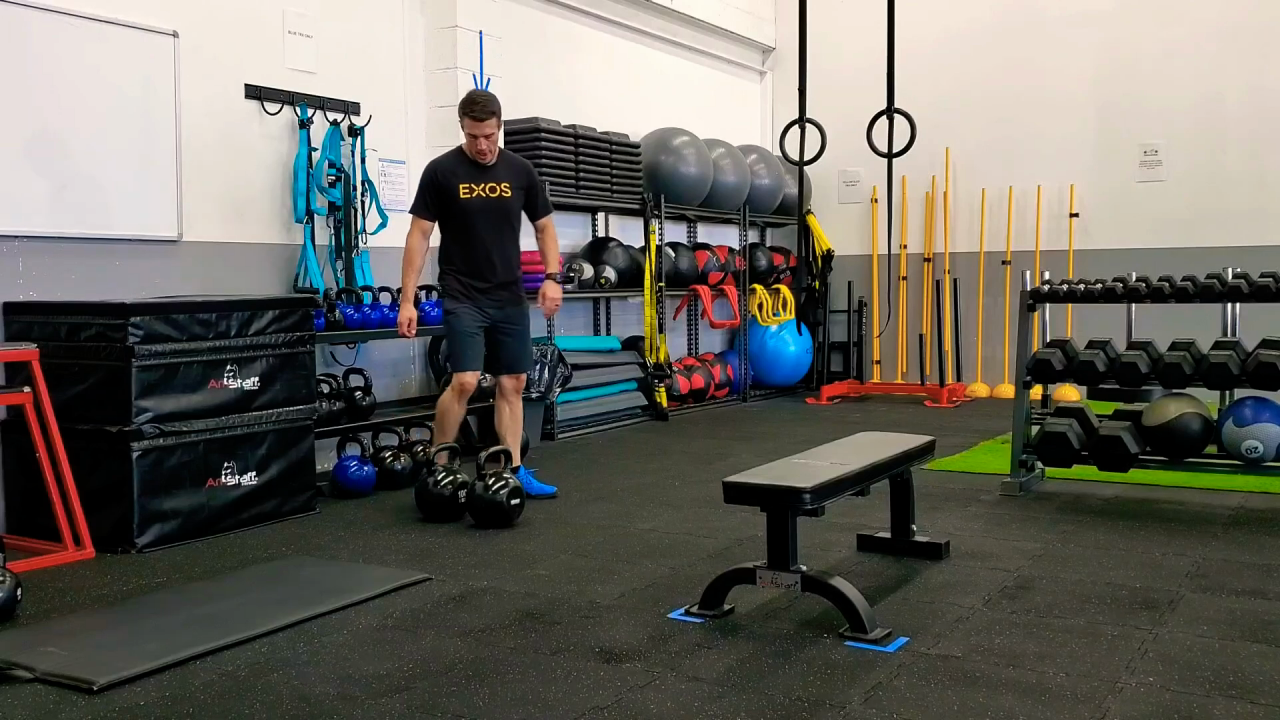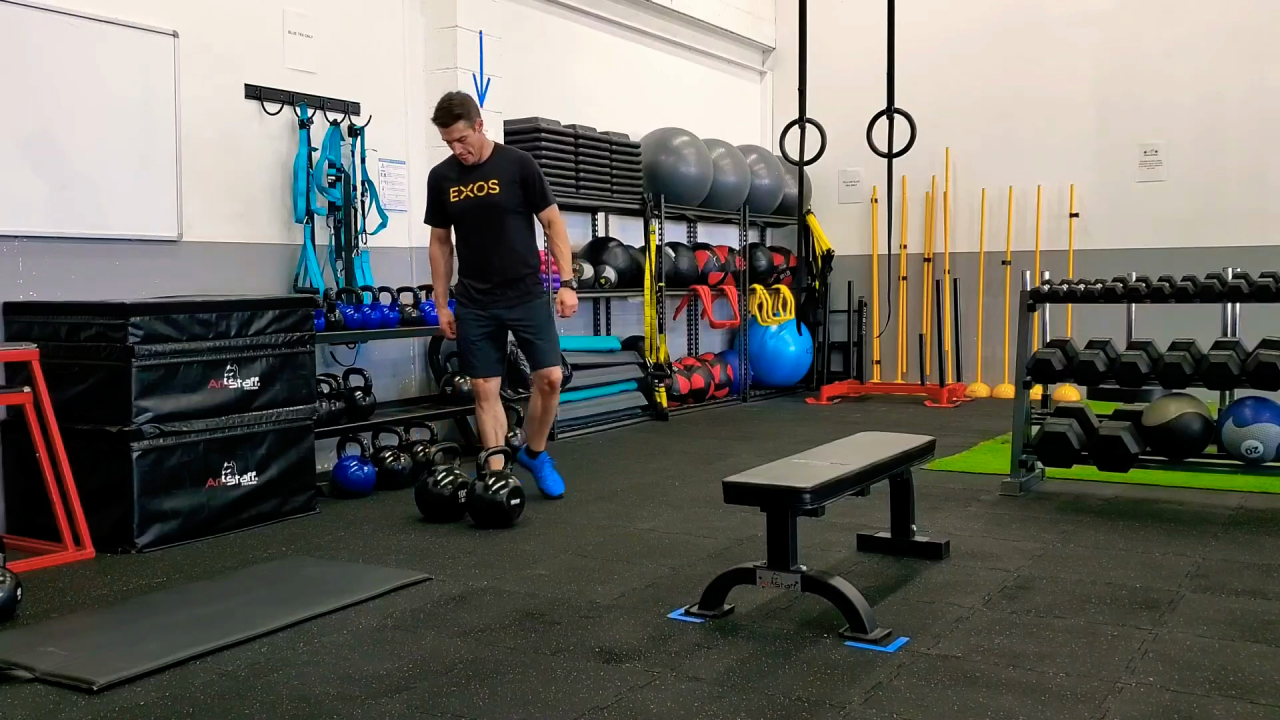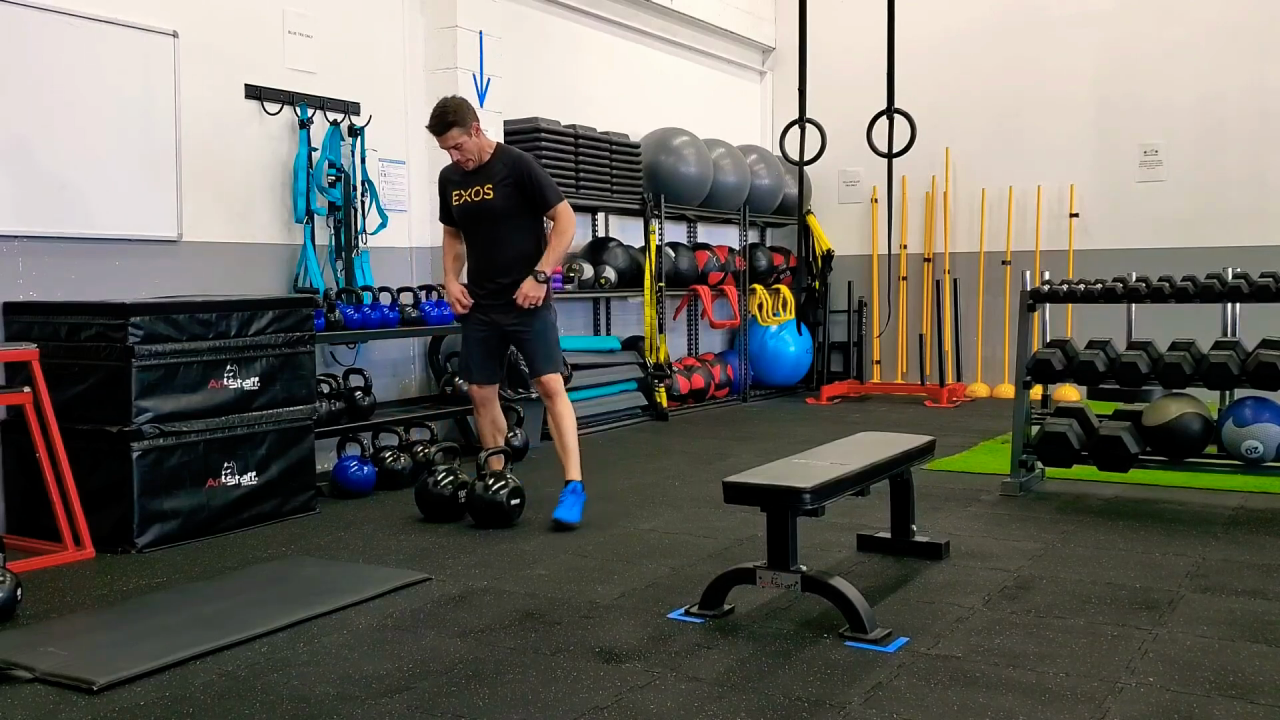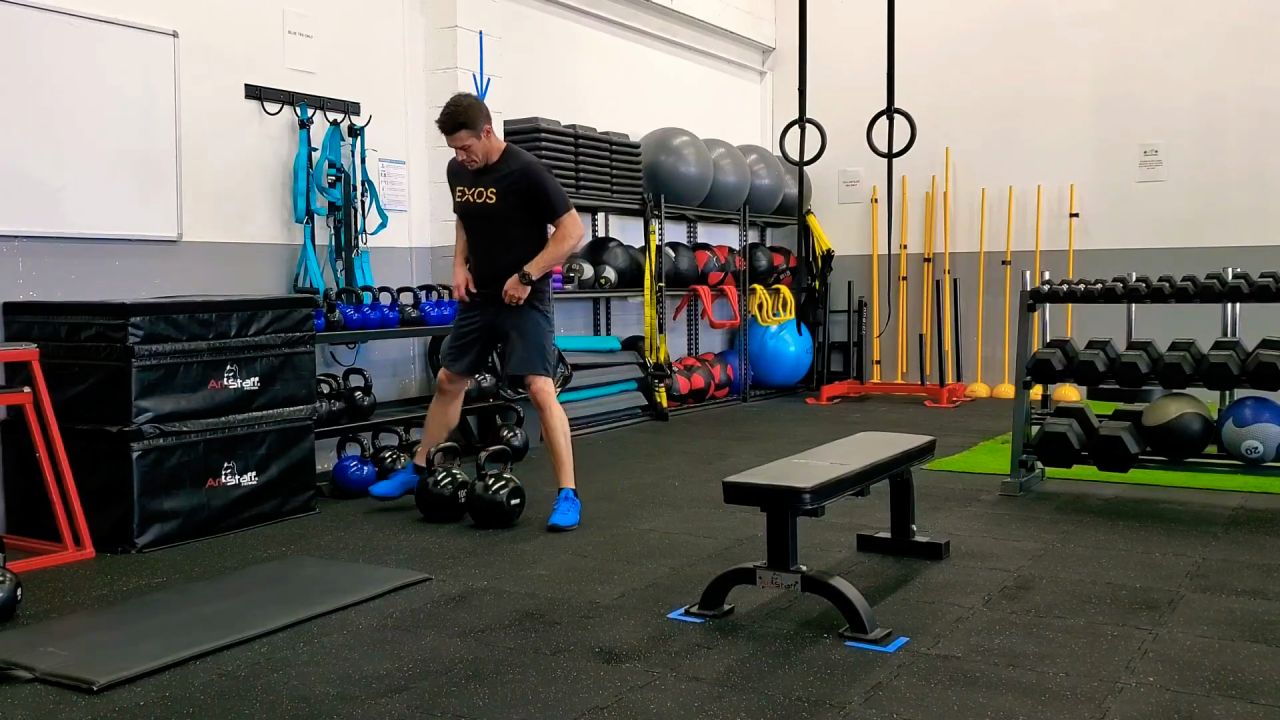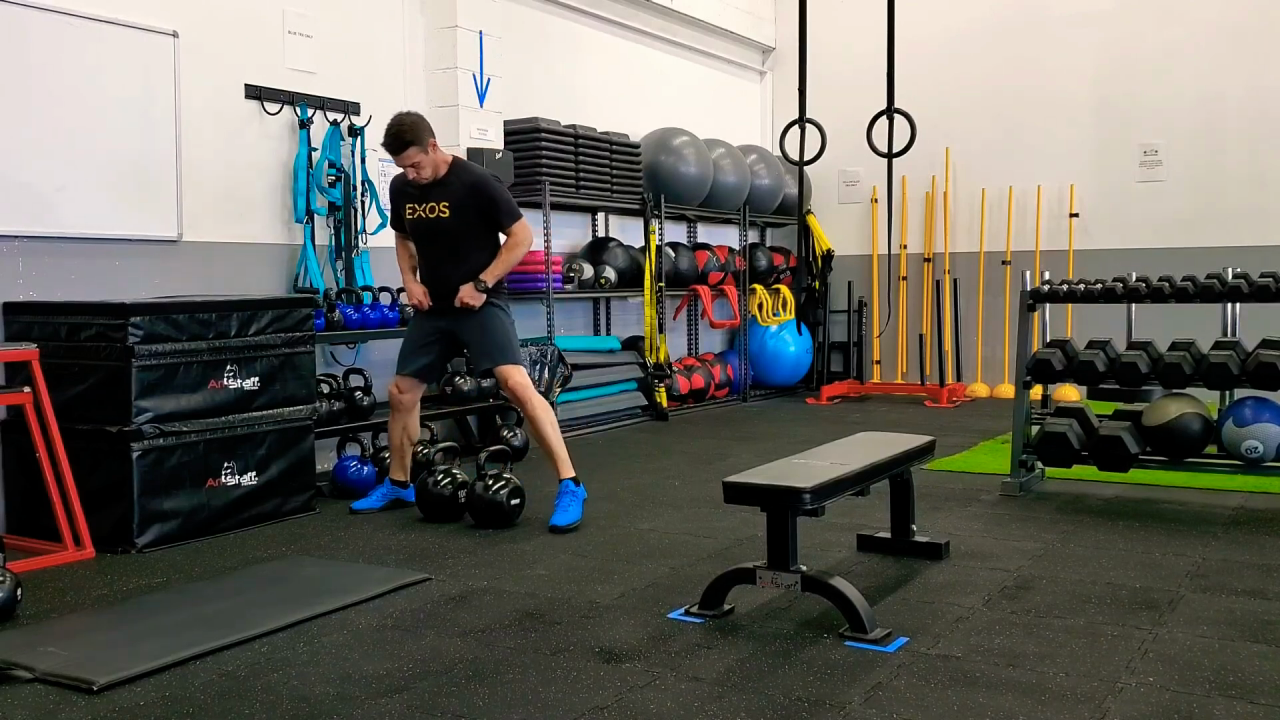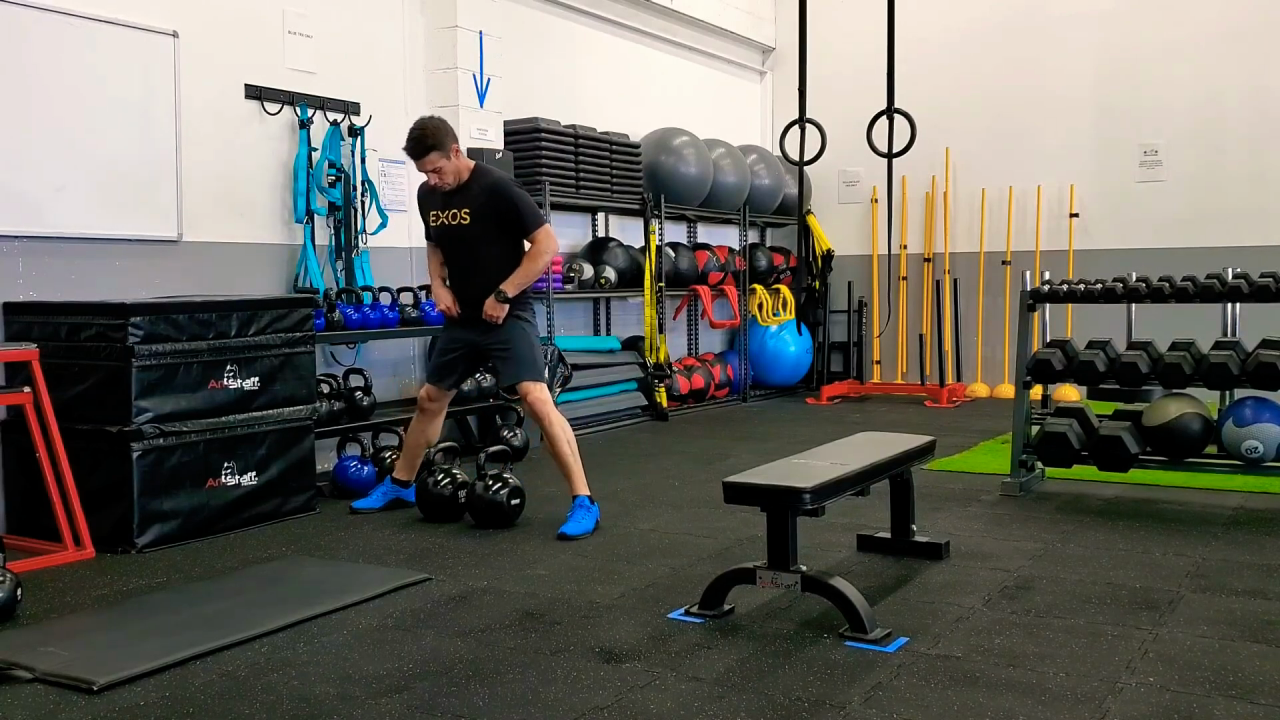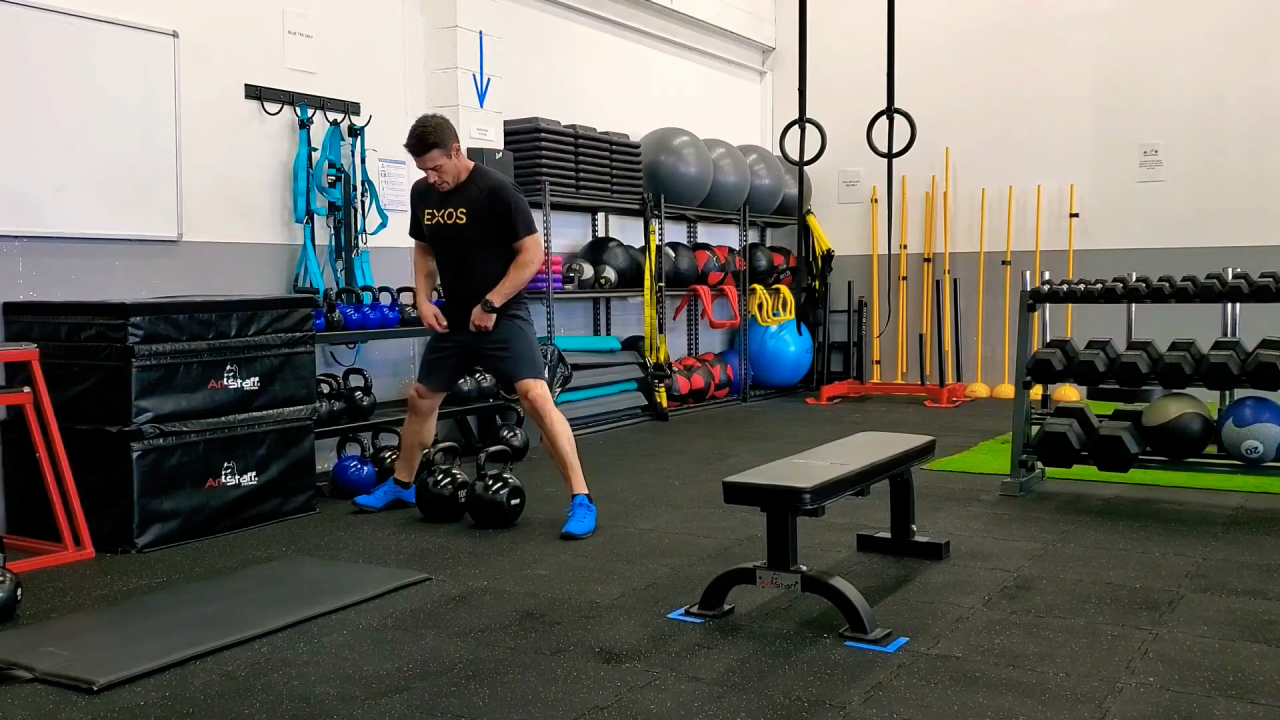
dt=0.4s
person 1, frame 1
left shoulder: (520, 170)
right shoulder: (441, 171)
left elbow: (545, 227)
right elbow: (418, 235)
left wrist: (551, 277)
right wrist: (407, 299)
left hip: (510, 297)
right hip: (462, 297)
left knee: (512, 384)
right knee: (464, 381)
left ankle: (515, 472)
person 1, frame 2
left shoulder: (518, 165)
right shoulder: (441, 177)
left elbow: (554, 223)
right elbow: (440, 241)
left wrist: (567, 282)
right wrist: (441, 303)
left hip: (526, 294)
right hip: (475, 302)
left knee: (549, 377)
right knee: (485, 390)
left ankle: (536, 453)
person 1, frame 3
left shoulder: (518, 165)
right shoulder: (449, 178)
left elbow: (565, 220)
left wrist: (539, 275)
right wrist: (452, 281)
left hip: (526, 299)
right hip: (480, 304)
left knee: (550, 386)
right knee: (482, 394)
left ankle: (574, 488)
person 1, frame 4
left shoulder: (526, 170)
right shoulder: (457, 170)
left elbow: (571, 229)
left wrist: (527, 276)
right wrist: (460, 265)
left hip: (522, 300)
right hip: (477, 297)
left knee: (539, 391)
right knee: (448, 383)
left ankle: (568, 495)
right ankle: (419, 470)
person 1, frame 5
left shoulder: (476, 183)
right shoulder: (401, 188)
left elbow: (522, 237)
left wrist: (481, 284)
right wrist: (410, 279)
left hip: (479, 303)
right hip: (433, 308)
left knee: (517, 384)
right knee: (402, 393)
left ankle: (569, 486)
right ankle: (399, 485)
person 1, frame 6
left shoulder: (497, 188)
right shoulder: (428, 195)
left elbow: (546, 244)
left wrist: (503, 295)
right wrist: (438, 284)
left hip: (506, 315)
right hip: (461, 318)
left knee: (536, 399)
right knee: (429, 400)
left ankle: (584, 502)
right ankle: (400, 485)
person 1, frame 7
left shoulder: (496, 189)
right shoulder: (422, 193)
left elbow: (532, 253)
left wrist: (491, 304)
right wrist: (423, 299)
left hip: (503, 315)
right hip: (453, 318)
left knee: (536, 397)
right knee: (422, 399)
left ankle: (582, 501)
right ankle: (401, 486)
